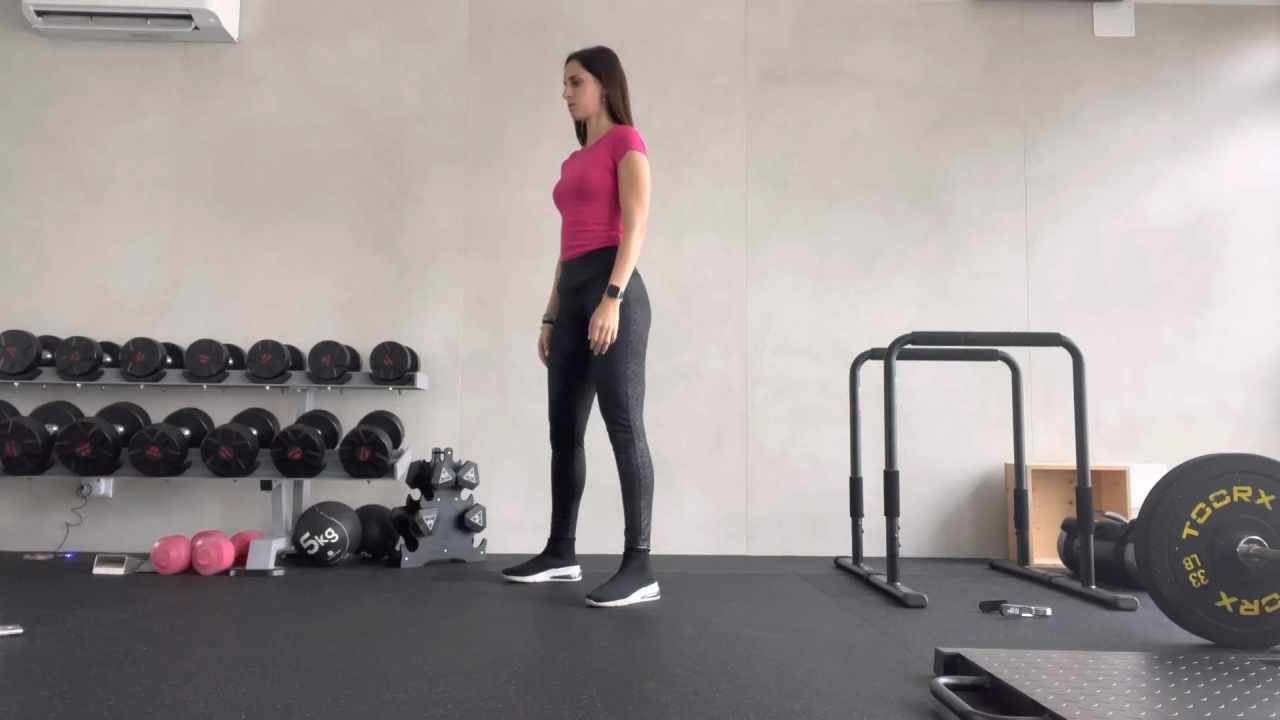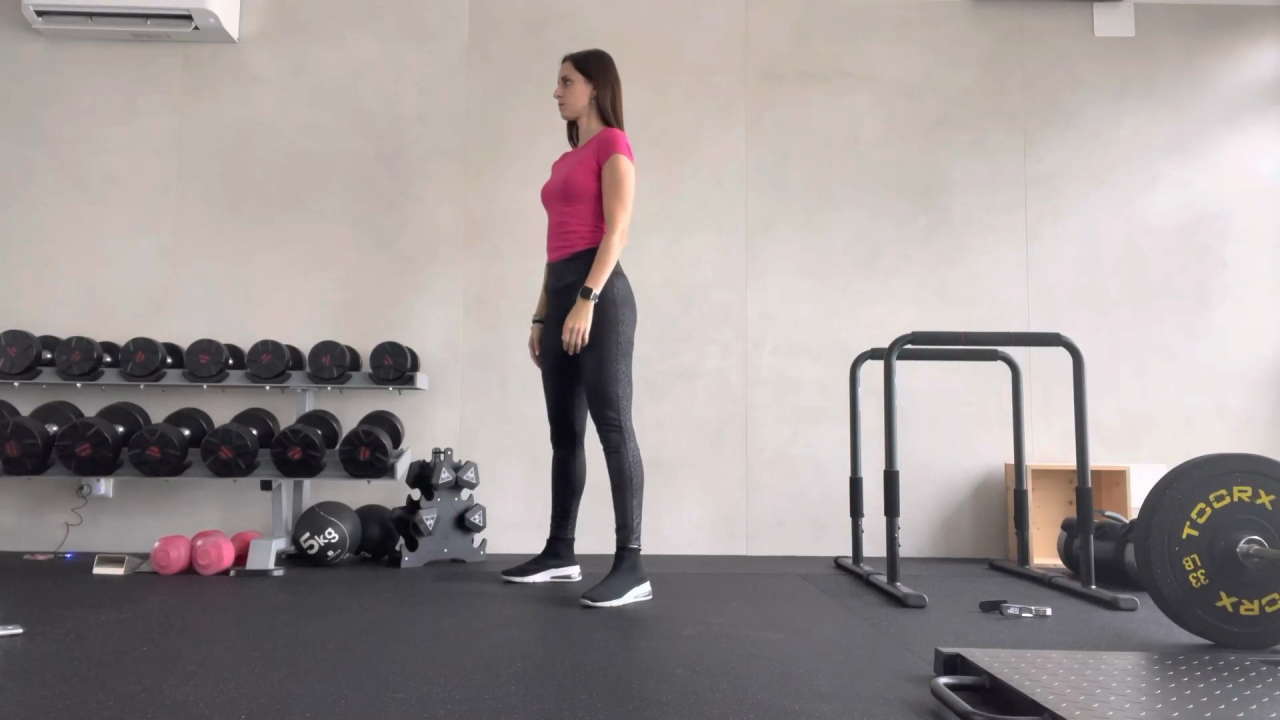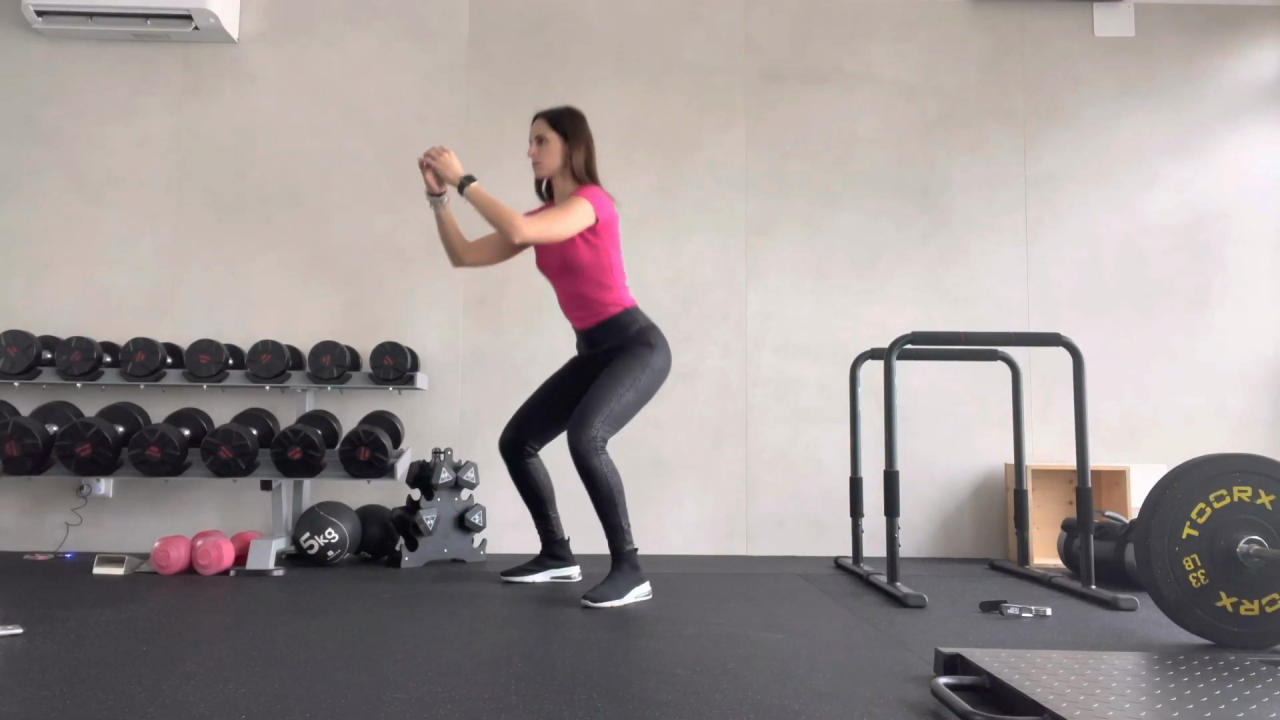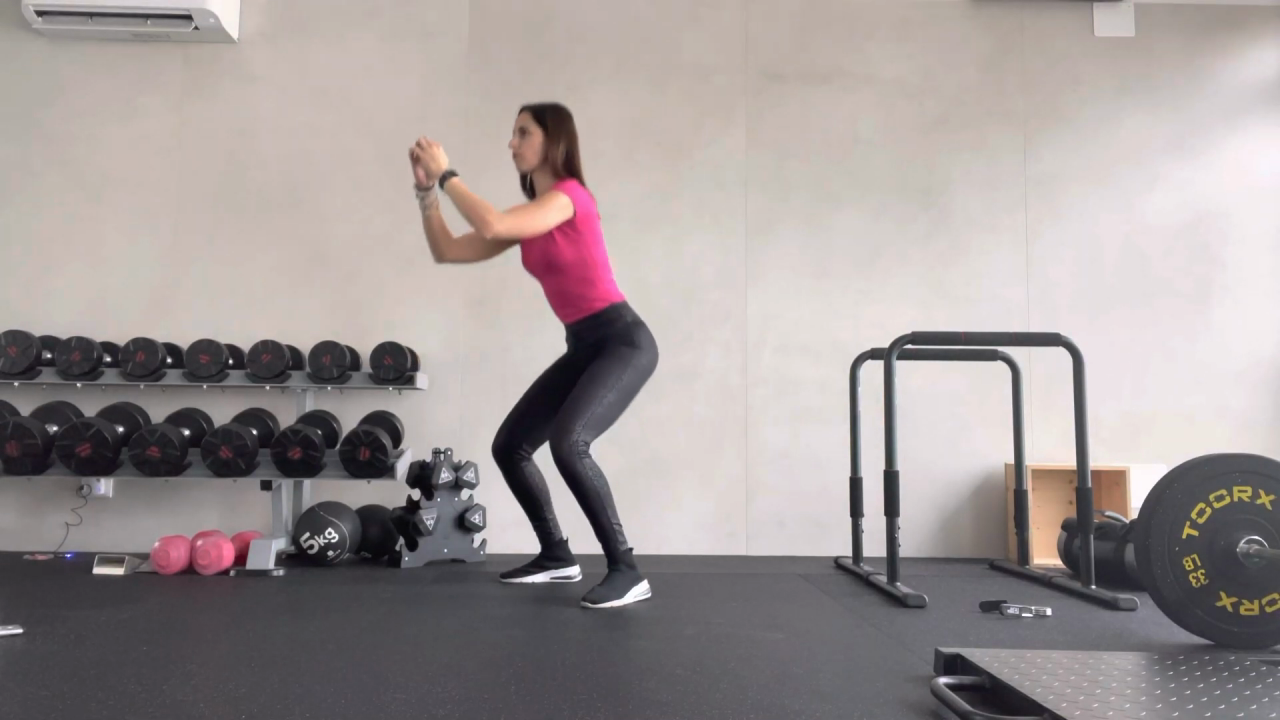
dt=1s
person 1, frame 1
left shoulder: (626, 141)
right shoulder: (574, 160)
left elbow: (635, 226)
left wrist: (613, 298)
right wrist: (550, 316)
left hip: (612, 288)
right hip: (573, 294)
left knee: (624, 425)
right knee: (564, 430)
left ankle: (639, 566)
right ankle: (561, 552)
person 1, frame 2
left shoulder: (612, 145)
right shoulder: (565, 161)
left elbow: (616, 230)
left wrist: (587, 301)
right wrist: (541, 316)
left hip: (598, 291)
right hip: (561, 294)
left knee: (612, 426)
right knee: (564, 430)
left ankle: (631, 566)
right ankle: (560, 551)
person 1, frame 3
left shoulder: (589, 199)
right shoulder: (541, 217)
left elbow: (517, 231)
right elbow: (462, 255)
left wrist: (464, 181)
right wrist: (438, 195)
left hip: (638, 347)
right hip: (595, 353)
left knee: (586, 436)
right knee: (515, 441)
left ankle: (629, 569)
right ankle: (557, 555)
person 1, frame 4
left shoulder: (569, 194)
right shoulder: (531, 215)
left elbow: (492, 226)
right elbow: (446, 251)
left wrist: (447, 173)
right wrist: (427, 190)
left hip: (622, 340)
right hip: (583, 345)
left knee: (568, 442)
right knee: (508, 447)
left ankle: (626, 570)
right ankle: (556, 555)
